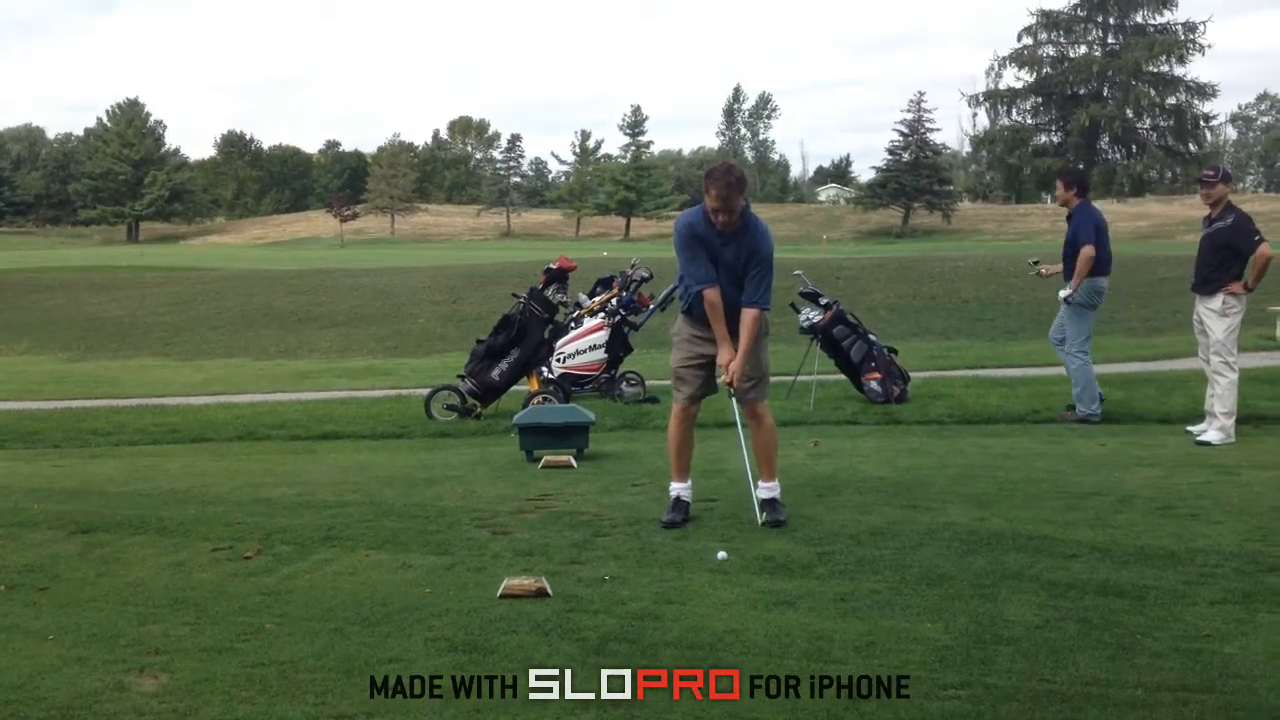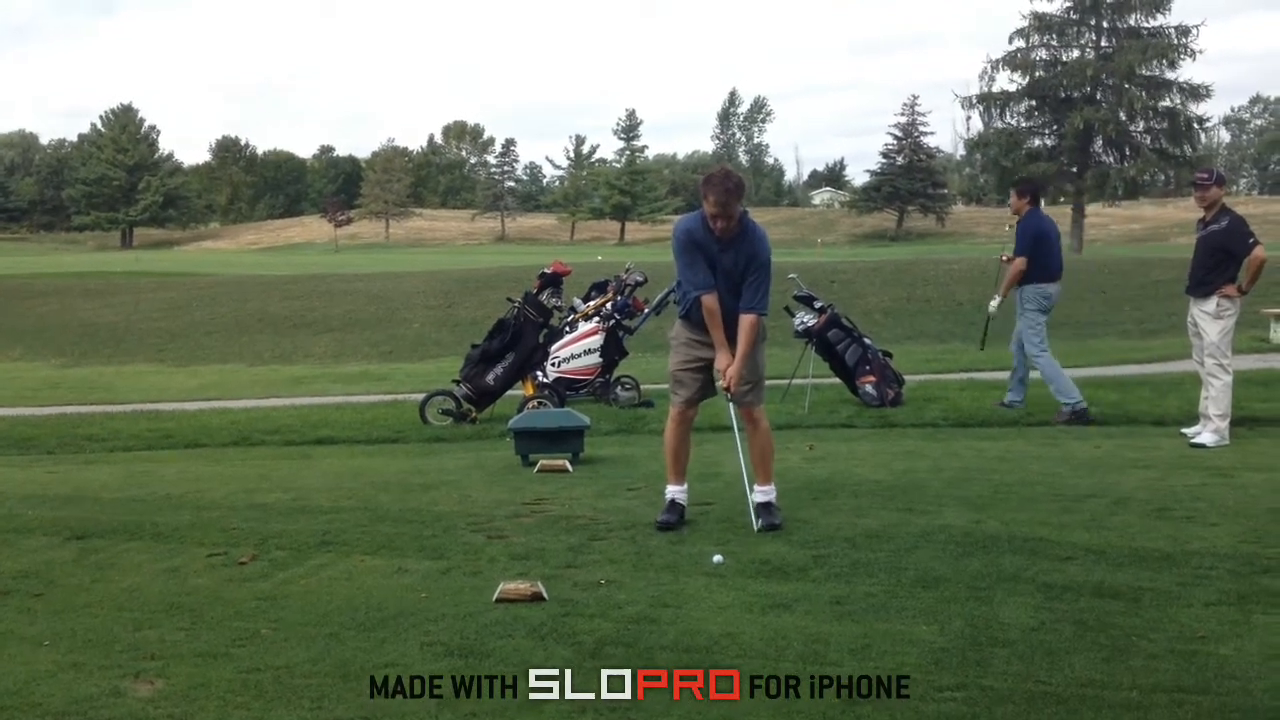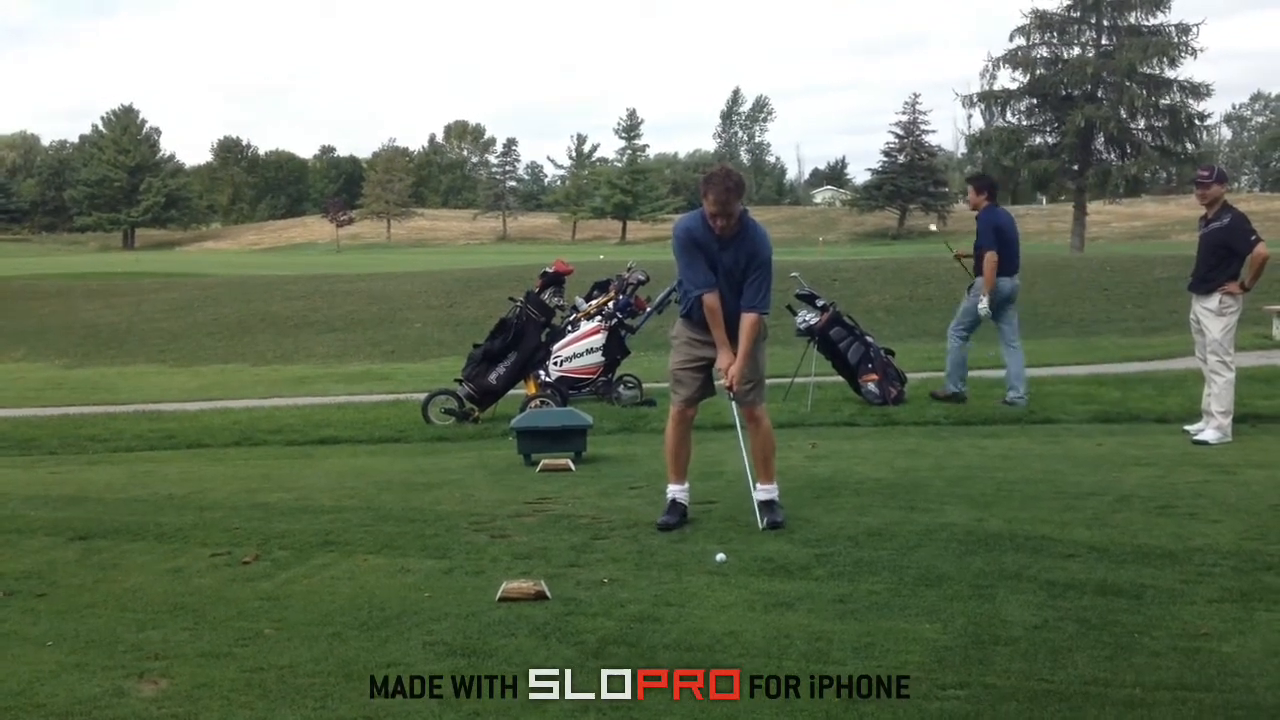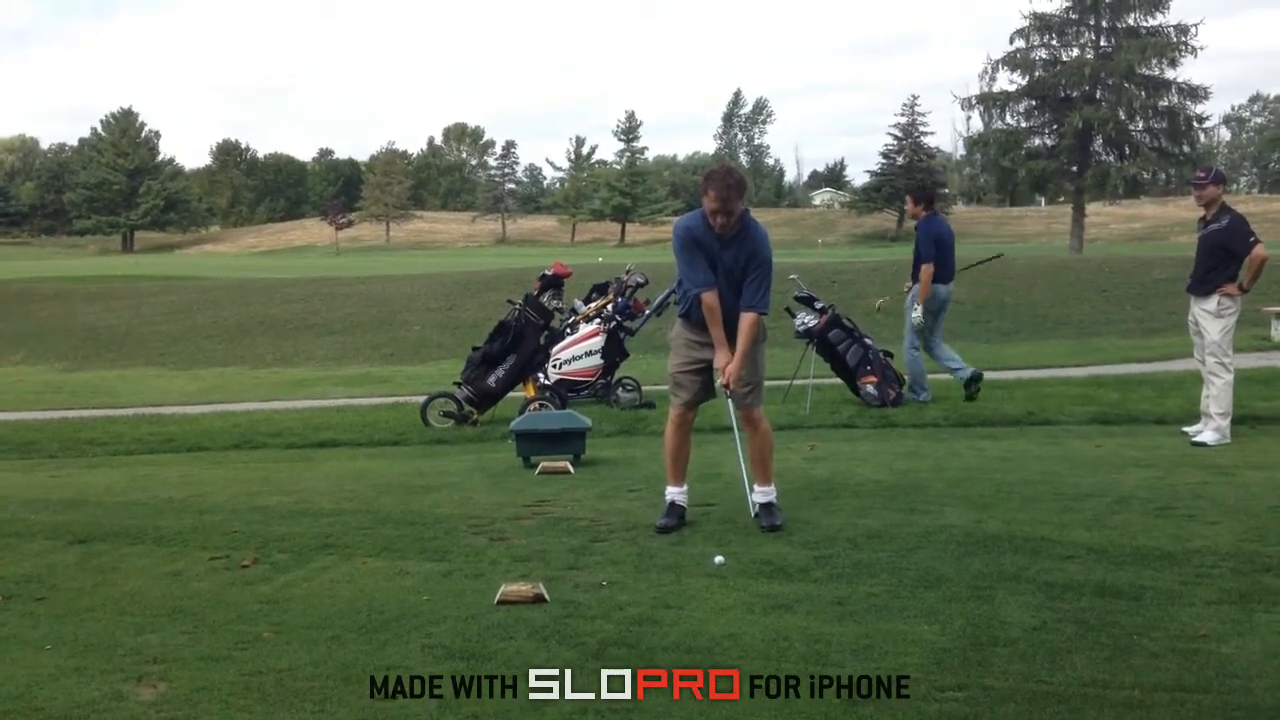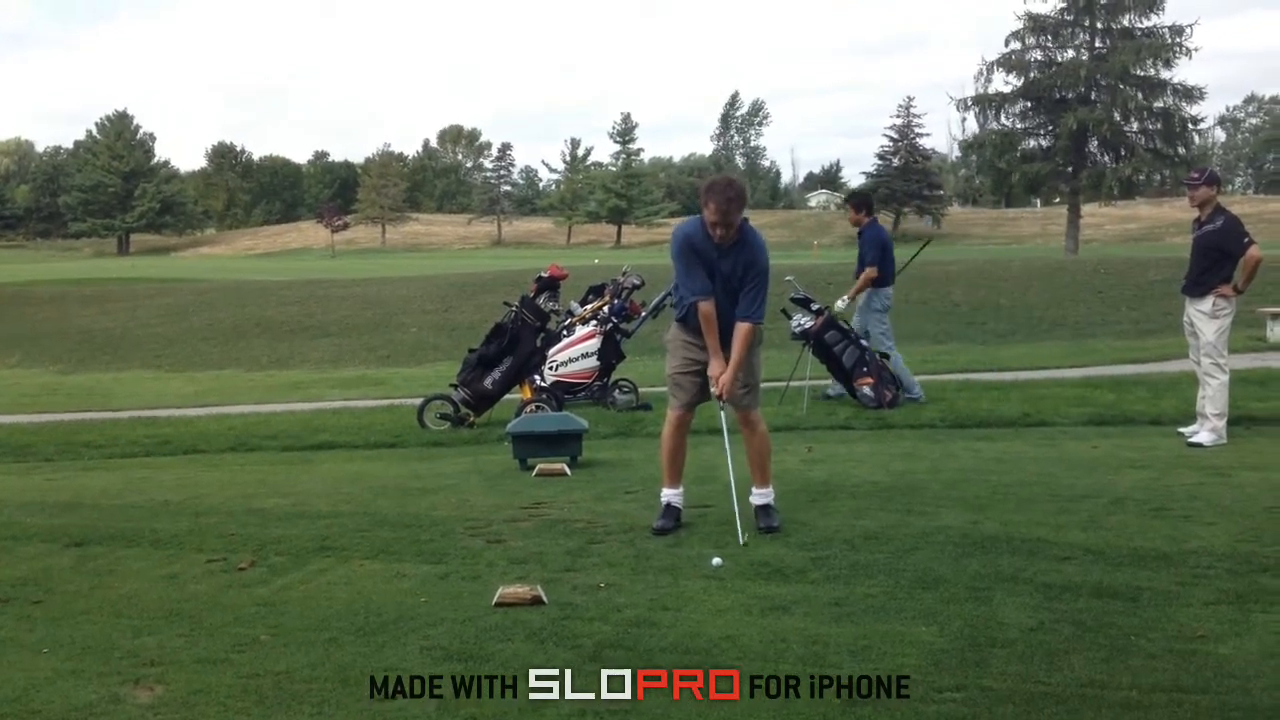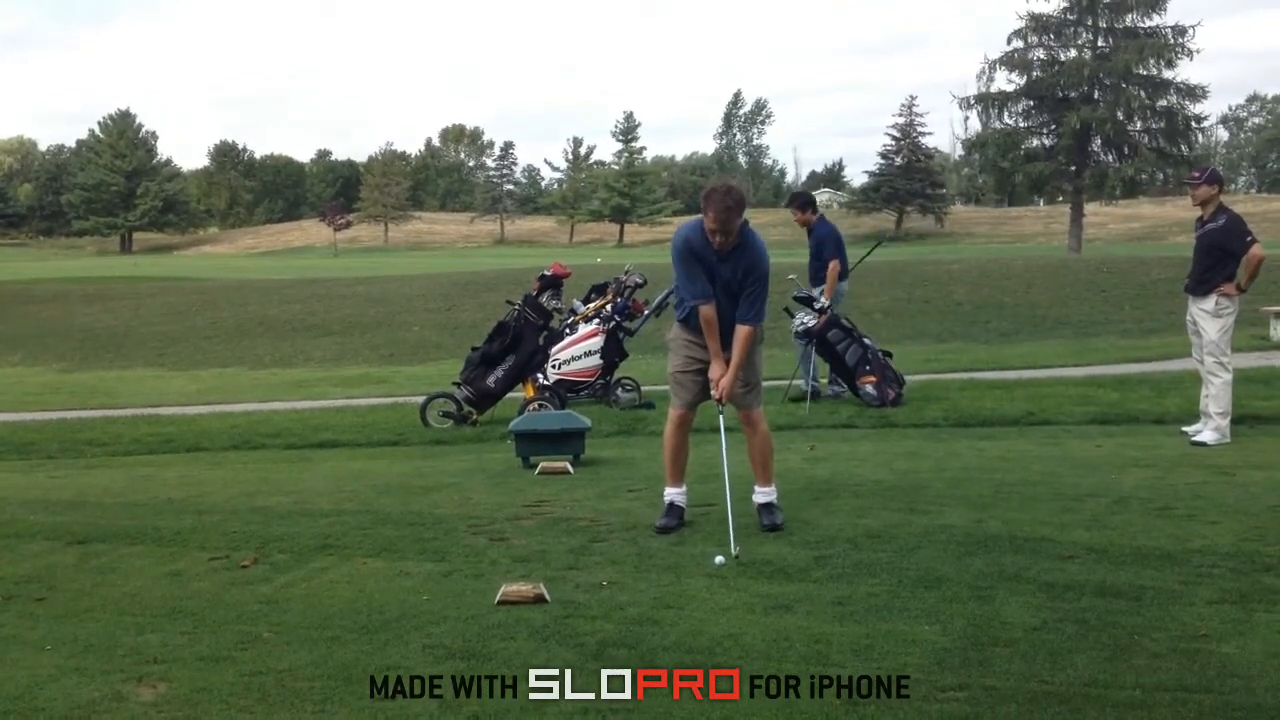
dt=0.4s
person 1, frame 1
left shoulder: (758, 235)
right shoulder: (688, 226)
left elbow: (754, 304)
right elbow: (707, 289)
left wrist: (740, 355)
right wrist: (722, 346)
left hip: (745, 326)
right hip: (696, 326)
left knee: (757, 408)
right knee: (683, 408)
left ankle: (769, 492)
right ankle: (680, 494)
person 1, frame 2
left shoulder: (757, 241)
right shoulder: (686, 231)
left elbow: (752, 309)
right elbow: (705, 295)
left wrist: (738, 361)
right wrist: (720, 351)
left hip: (743, 330)
right hip: (694, 330)
left knee: (753, 412)
right knee: (681, 411)
left ankle: (765, 496)
right ankle: (675, 498)
person 1, frame 3
left shoulder: (757, 239)
right shoulder: (685, 230)
left elbow: (753, 308)
right elbow: (706, 294)
left wrist: (740, 360)
right wrist: (721, 350)
left hip: (743, 329)
right hip: (694, 329)
left knee: (754, 411)
right knee: (680, 411)
left ankle: (767, 494)
right ankle: (677, 497)
person 1, frame 4
left shoulder: (757, 239)
right shoulder: (686, 229)
left elbow: (752, 308)
right elbow: (705, 293)
left wrist: (737, 359)
right wrist: (720, 350)
left hip: (743, 331)
right hip: (694, 331)
left knee: (752, 414)
right knee: (680, 414)
left ankle: (765, 497)
right ankle: (676, 499)
person 1, frame 5
left shoulder: (755, 248)
right shoulder: (685, 235)
left elbow: (748, 317)
right elbow: (702, 301)
left wrist: (732, 369)
right wrist: (714, 358)
left hip: (739, 336)
right hip: (690, 333)
left knee: (750, 415)
right knee: (678, 415)
left ankle: (763, 499)
right ankle: (672, 500)
person 1, frame 6
left shoulder: (755, 251)
right shoulder: (685, 239)
left elbow: (748, 321)
right elbow: (703, 305)
left wrist: (732, 372)
right wrist: (715, 360)
left hip: (740, 336)
right hip: (692, 332)
left knee: (752, 414)
right knee: (680, 414)
left ankle: (766, 497)
right ankle: (674, 499)
person 2, frame 1
left shoulder: (1236, 220)
right shoulder: (1208, 220)
left elbow: (1265, 253)
left wrist: (1248, 286)
right wrist: (1200, 288)
left hip: (1223, 302)
right hip: (1203, 300)
left knee: (1223, 364)
right knee: (1210, 364)
left ankle: (1224, 428)
right ankle: (1212, 420)
person 2, frame 2
left shoulder: (1231, 222)
right shoulder: (1202, 223)
left elbow: (1258, 255)
left wrist: (1242, 288)
left hip: (1217, 304)
right hip: (1197, 302)
left knee: (1217, 366)
right knee: (1204, 366)
left ankle: (1218, 430)
right ankle: (1206, 423)
person 2, frame 3
left shoulder: (1233, 219)
right shoulder: (1204, 220)
left elbow: (1261, 253)
left wrist: (1245, 286)
right wrist: (1197, 279)
left hip: (1220, 301)
right hip: (1199, 300)
left knee: (1220, 363)
right knee: (1207, 363)
left ankle: (1220, 427)
right ankle: (1209, 419)
person 2, frame 4
left shoulder: (1231, 221)
right shoulder: (1204, 222)
left elbow: (1259, 254)
left wrist: (1243, 287)
right wrist: (1196, 280)
left hip: (1218, 303)
right hip: (1198, 301)
left knee: (1218, 365)
right knee: (1205, 365)
left ankle: (1219, 428)
right ankle: (1208, 421)
person 2, frame 5
left shoulder: (1225, 222)
right shoulder: (1198, 223)
left elbow: (1254, 255)
left wrist: (1238, 288)
right wrist: (1191, 281)
left hip: (1213, 304)
right hip: (1193, 302)
left knee: (1213, 365)
right knee: (1201, 365)
left ankle: (1215, 429)
right ankle: (1203, 422)
person 2, frame 6
left shoulder: (1228, 221)
right shoulder: (1202, 222)
left elbow: (1256, 253)
left wrist: (1241, 286)
right wrist: (1193, 280)
left hip: (1216, 303)
right hip: (1196, 301)
left knee: (1216, 364)
right knee: (1204, 364)
left ankle: (1219, 428)
right ankle: (1207, 421)
person 3, frame 1
left shoulder: (1084, 216)
right shoulder: (1083, 214)
left elbow: (1088, 253)
left wrist: (1073, 286)
right wrist: (1054, 269)
left hip: (1085, 287)
right hip: (1084, 286)
left knee: (1076, 349)
right knee: (1058, 336)
left ankle: (1088, 409)
right ankle: (1089, 392)
person 3, frame 2
left shoulder: (1027, 224)
right shoulder: (1046, 221)
left elbow: (1021, 266)
left wrist: (999, 295)
right wrist: (1014, 258)
left hip: (1034, 291)
right hip: (1048, 287)
left knee: (1037, 352)
right knee: (1020, 345)
left ankle: (1074, 404)
right ankle: (1014, 397)
person 3, frame 3
left shoulder: (986, 219)
right shoulder: (1005, 216)
left elbow: (991, 259)
left wrist: (984, 296)
right wrist: (969, 254)
left hip: (991, 284)
right hip: (1011, 282)
left knee: (957, 333)
right knee: (1011, 341)
left ankle: (954, 388)
right ankle: (1017, 395)
person 3, frame 4
left shoulder: (926, 229)
right shoulder: (942, 224)
left elbow: (927, 269)
left wrist: (918, 305)
right wrist: (915, 282)
left hip: (930, 291)
right hip: (944, 288)
left knee: (912, 344)
right knee: (931, 342)
left ankle: (919, 393)
right ankle: (968, 374)
person 3, frame 5
left shoulder: (872, 235)
right shoulder: (874, 231)
left elbow: (871, 272)
left wrist: (847, 298)
left hip: (875, 295)
right hip: (871, 294)
left knee: (884, 347)
left ankle: (913, 392)
right ankle: (840, 387)
person 3, frame 6
left shoulder: (825, 231)
right shoulder: (817, 229)
left elbow: (835, 266)
left wrist: (825, 299)
right wrist: (822, 295)
left hip: (829, 289)
right hip: (824, 289)
left ankle: (810, 386)
right ankle: (839, 386)
